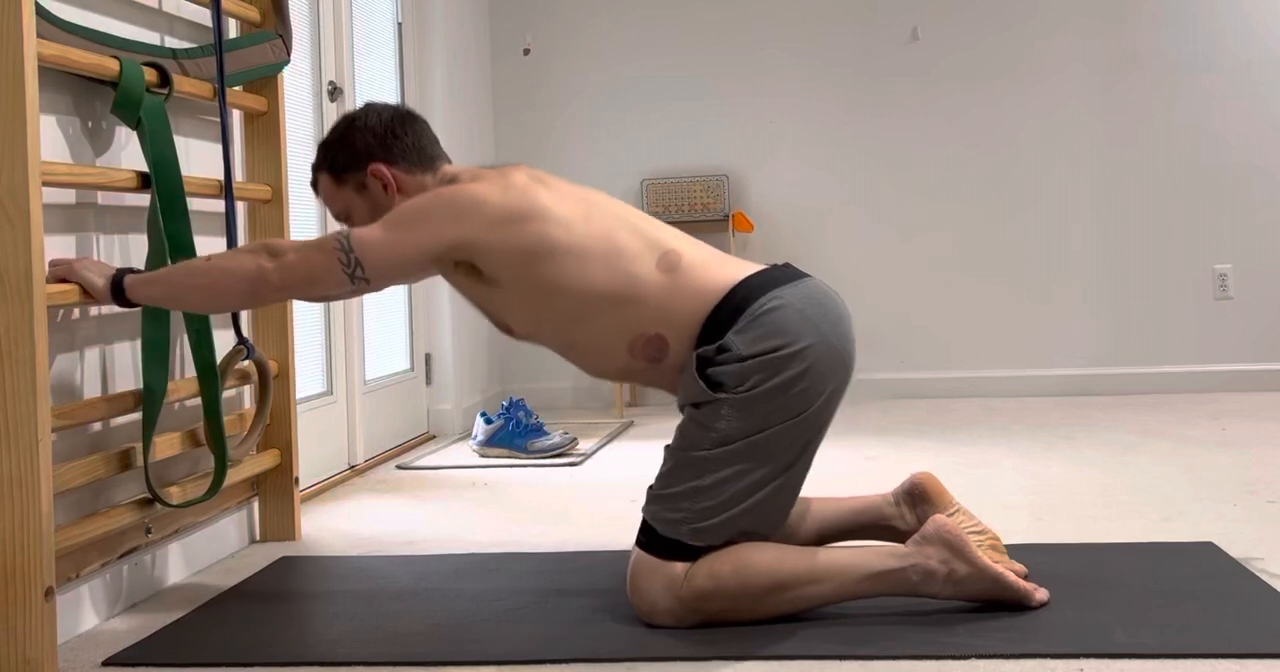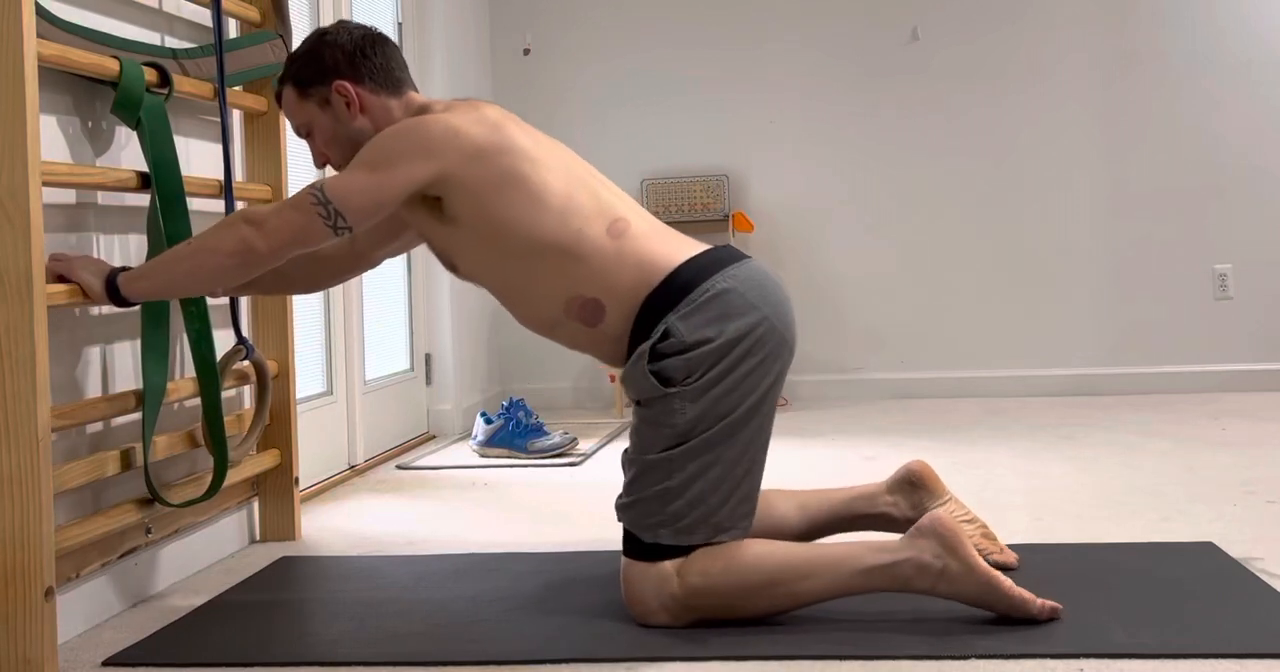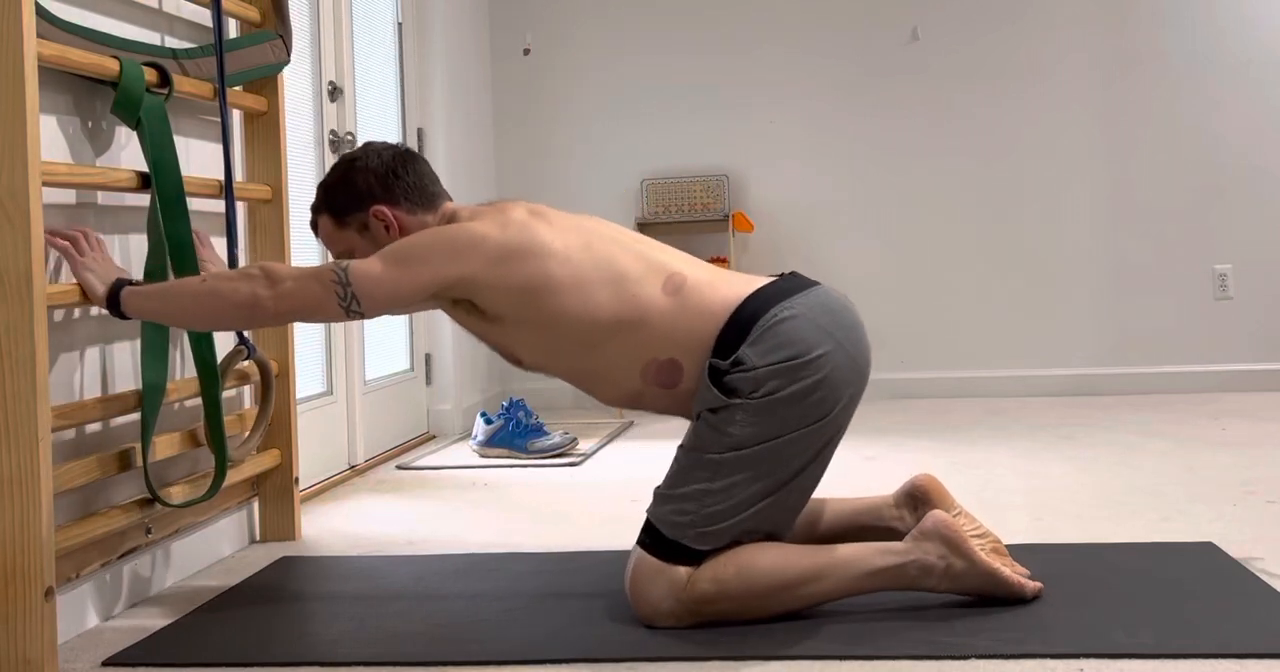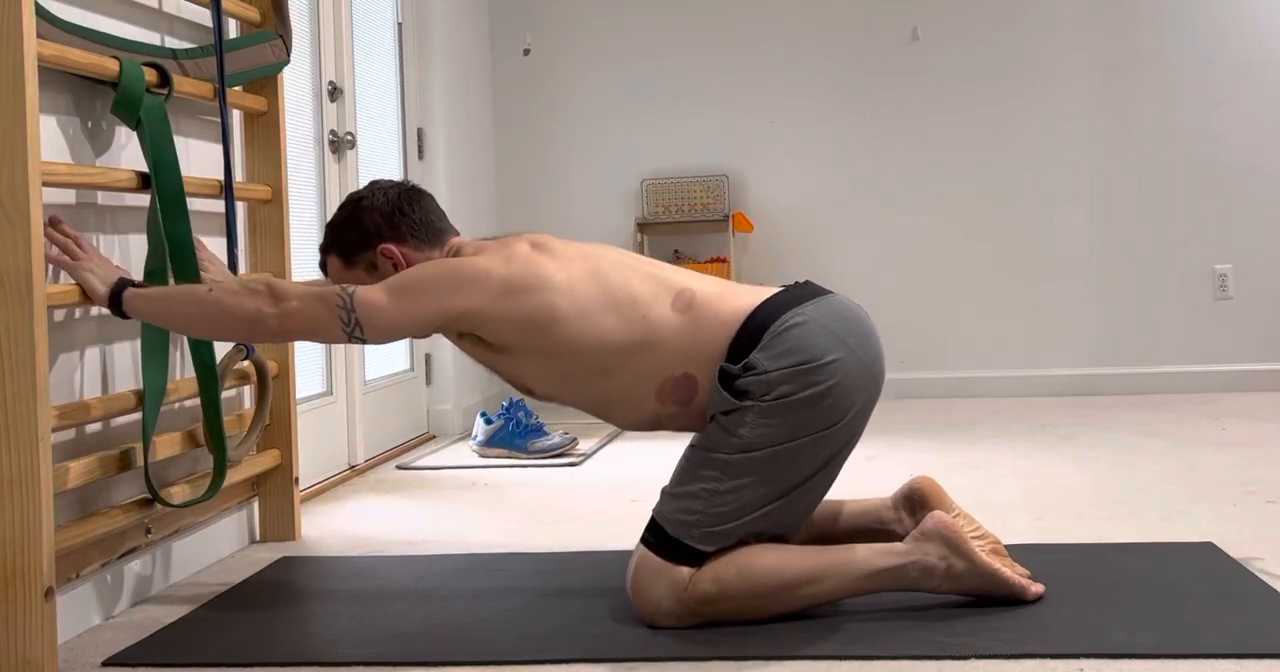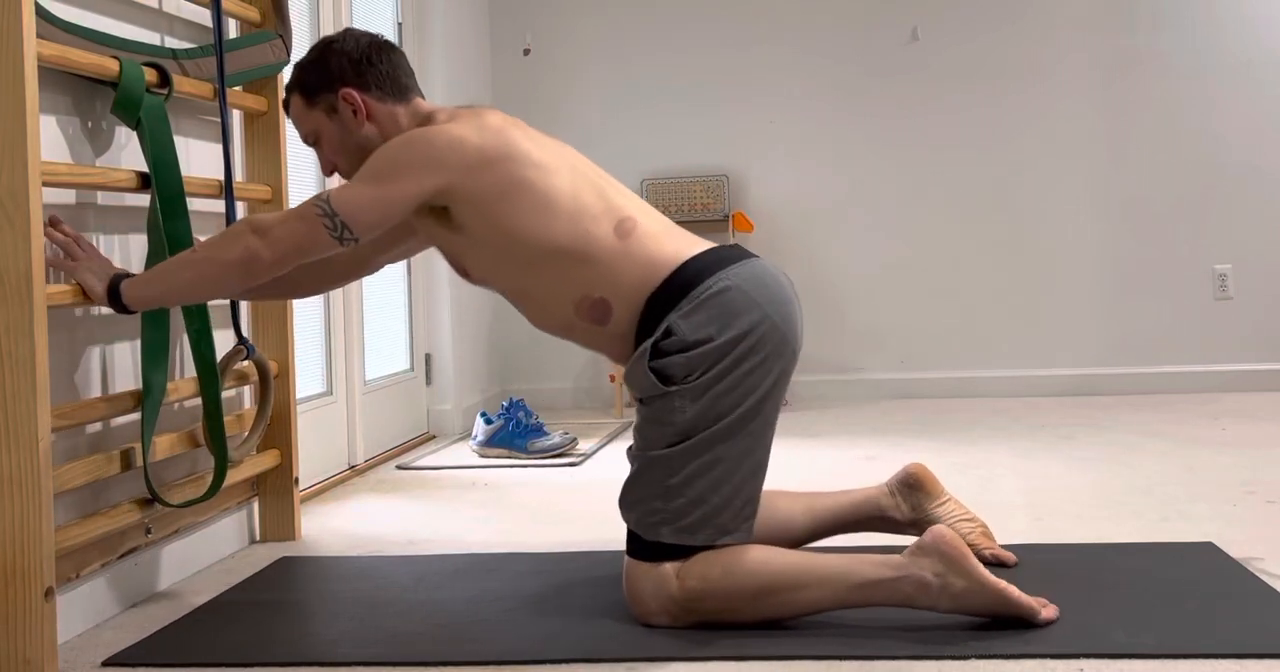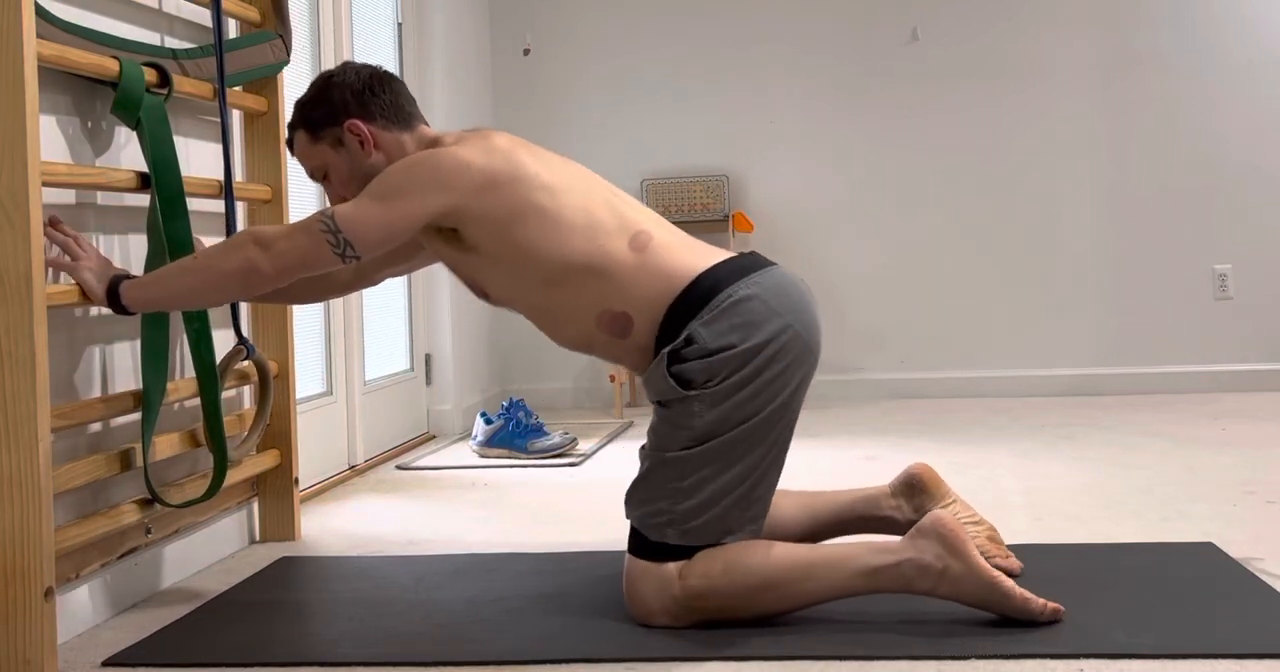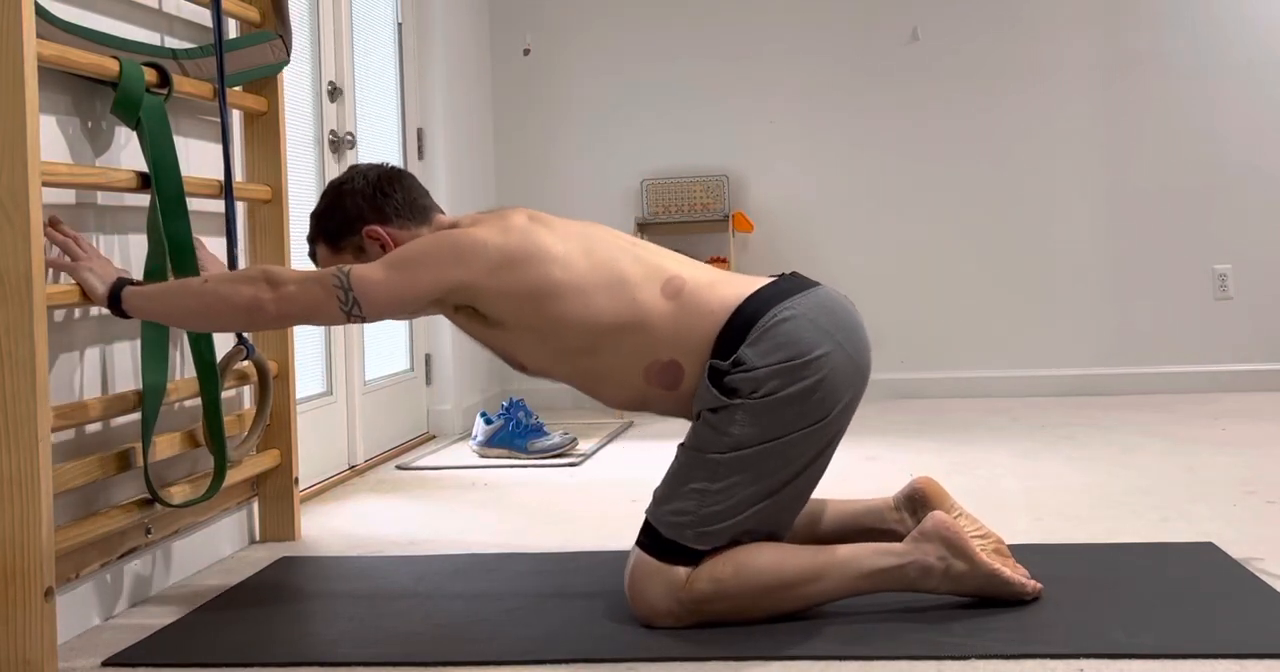
dt=0.7s
person 1, frame 1
left shoulder: (455, 211)
right shoulder: (496, 200)
left elbow: (277, 271)
right elbow: (310, 274)
left wrist: (121, 283)
right wrist: (172, 280)
left hip: (767, 347)
right hip: (798, 320)
left knee: (663, 587)
right knee: (716, 537)
left ankle: (922, 562)
right ankle: (900, 510)
person 1, frame 2
left shoulder: (423, 139)
right shoulder: (439, 172)
left elbow: (265, 234)
right elbow: (331, 259)
left wrist: (121, 283)
right wrist: (200, 275)
left hip: (706, 328)
right hip: (735, 304)
left knee: (661, 587)
right knee: (704, 533)
left ankle: (915, 559)
right ankle: (894, 498)
person 1, frame 3
left shoulder: (453, 250)
right shoulder: (493, 236)
left elbow: (275, 295)
left wrist: (119, 291)
right wrist: (219, 286)
left hip: (780, 356)
right hip: (808, 326)
left knee: (664, 590)
right knee: (723, 539)
left ankle: (917, 558)
right ankle: (900, 510)
person 1, frame 4
left shoulder: (460, 284)
right shoulder: (502, 259)
left elbow: (278, 312)
left wrist: (122, 292)
right wrist: (228, 291)
left hip: (796, 364)
right hip: (820, 336)
left knee: (664, 588)
right knee: (721, 544)
left ankle: (920, 558)
right ankle: (902, 514)
person 1, frame 5
left shoulder: (427, 149)
right shoulder: (457, 170)
left elbow: (272, 245)
right elbow: (334, 264)
left wrist: (123, 288)
right wrist: (216, 279)
left hip: (709, 323)
right hip: (740, 301)
left knee: (662, 588)
right knee: (705, 537)
left ankle: (919, 570)
right ankle: (895, 501)
person 1, frame 6
left shoulder: (435, 171)
right shoulder: (461, 191)
left elbow: (275, 255)
right elbow: (335, 272)
left wrist: (122, 287)
right wrist: (210, 280)
left hip: (734, 334)
right hip: (763, 309)
left knee: (660, 589)
right knee: (710, 532)
left ankle: (918, 557)
right ankle: (895, 502)
person 1, frame 7
left shoulder: (454, 256)
right shoulder: (492, 244)
left elbow: (276, 300)
left wrist: (120, 291)
right wrist: (217, 287)
left hip: (780, 357)
right hip: (808, 328)
left knee: (662, 590)
right knee: (716, 542)
left ankle: (919, 557)
right ankle: (900, 513)
